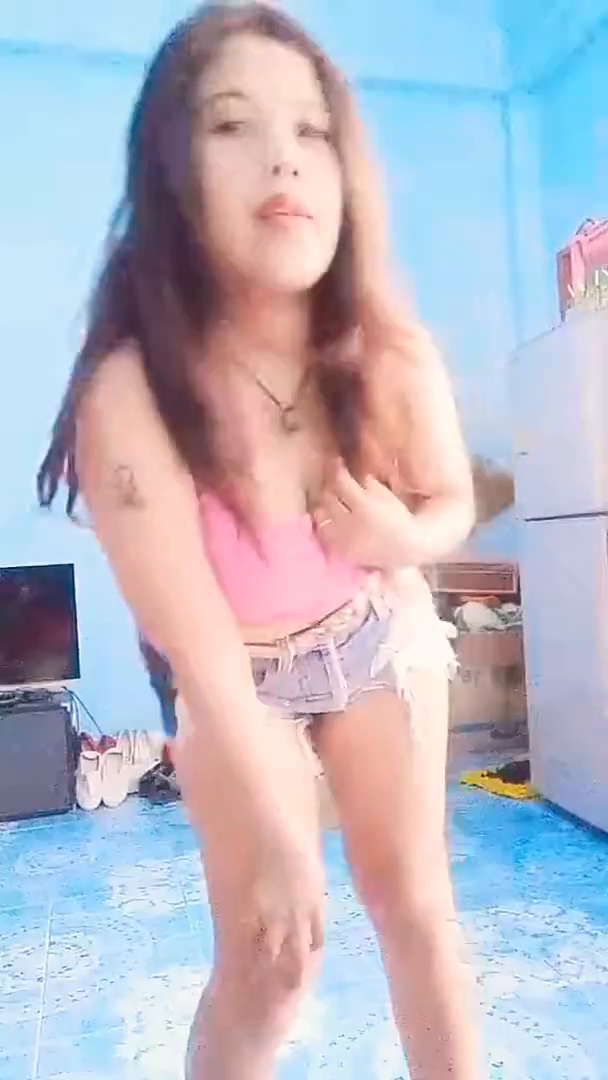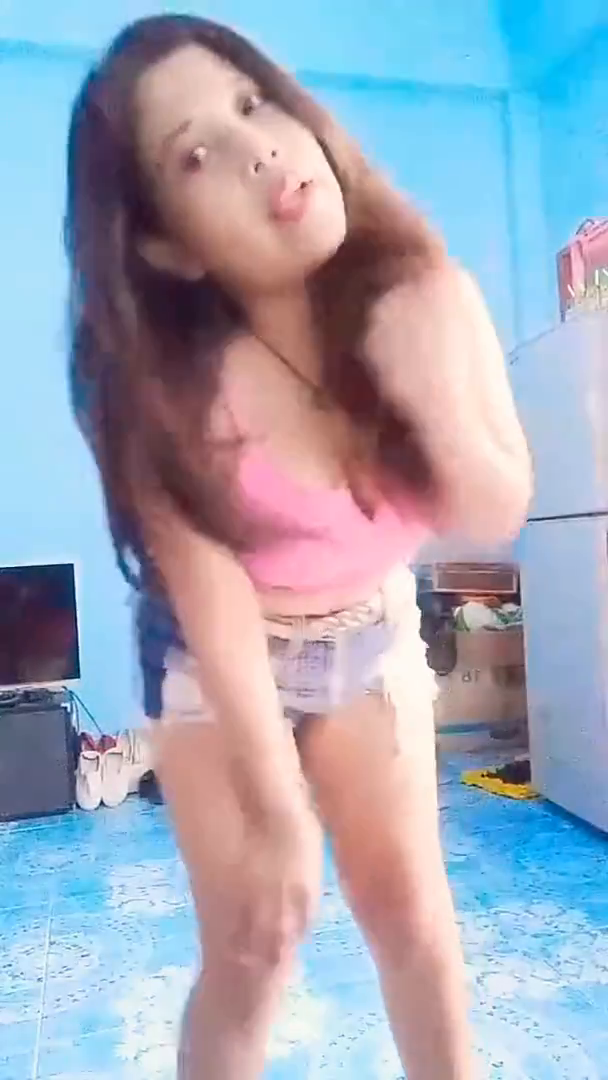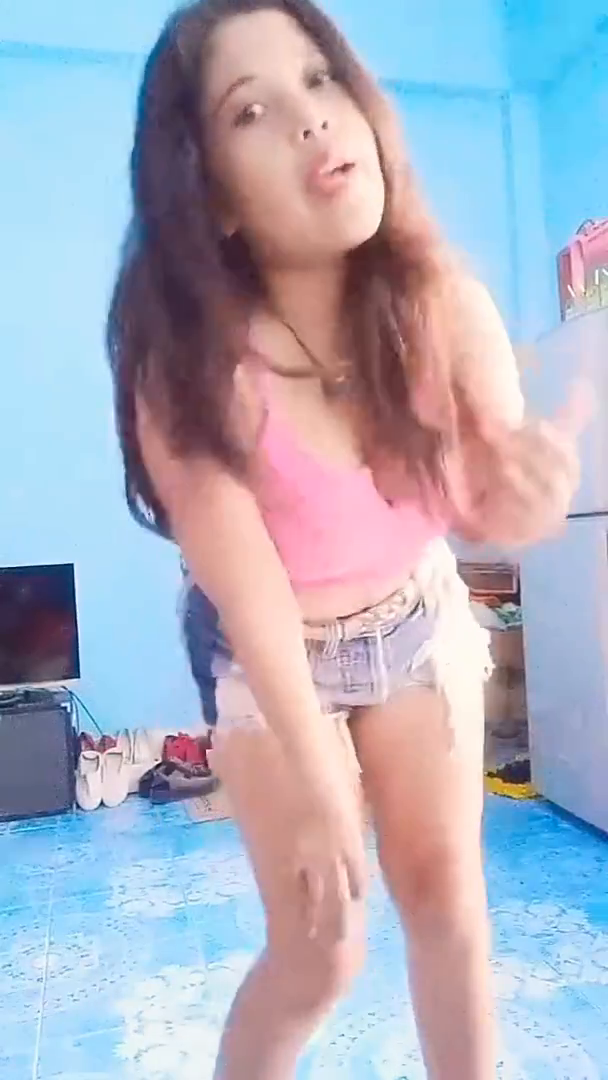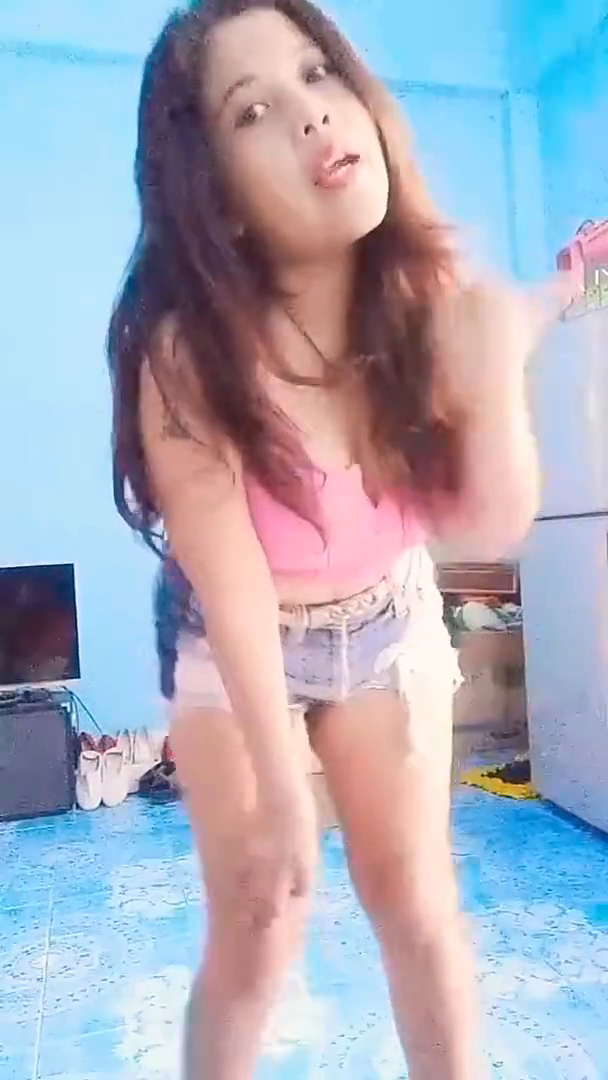
dt=0.4s
person 1, frame 1
left shoulder: (388, 353)
right shoulder: (131, 400)
left elbow: (453, 500)
right elbow: (202, 654)
left wrist: (404, 537)
right wrist: (277, 843)
left hip: (382, 634)
right hip: (243, 677)
left knee: (413, 897)
right knee: (271, 953)
person 1, frame 2
left shoulder: (432, 301)
right shoulder: (170, 394)
left elbow: (501, 509)
right elbow: (223, 623)
left wrist: (445, 411)
right wrist: (281, 819)
left hip: (374, 639)
right hip: (218, 666)
left knee: (413, 913)
right knee: (253, 950)
person 1, frame 3
left shoulder: (444, 306)
right shoulder: (191, 362)
left elbow: (500, 525)
right elbow: (249, 596)
left wrist: (538, 488)
right wrist: (319, 796)
left hip: (421, 626)
right hip: (272, 661)
left knee: (448, 897)
right knee: (321, 946)
person 1, frame 4
left shoulder: (439, 302)
right shoulder: (192, 353)
left elbow: (490, 528)
right elbow: (233, 591)
left wrist: (497, 389)
right wrist: (281, 793)
left hip: (390, 628)
right hip: (232, 651)
left knee: (416, 902)
right knee: (254, 934)
